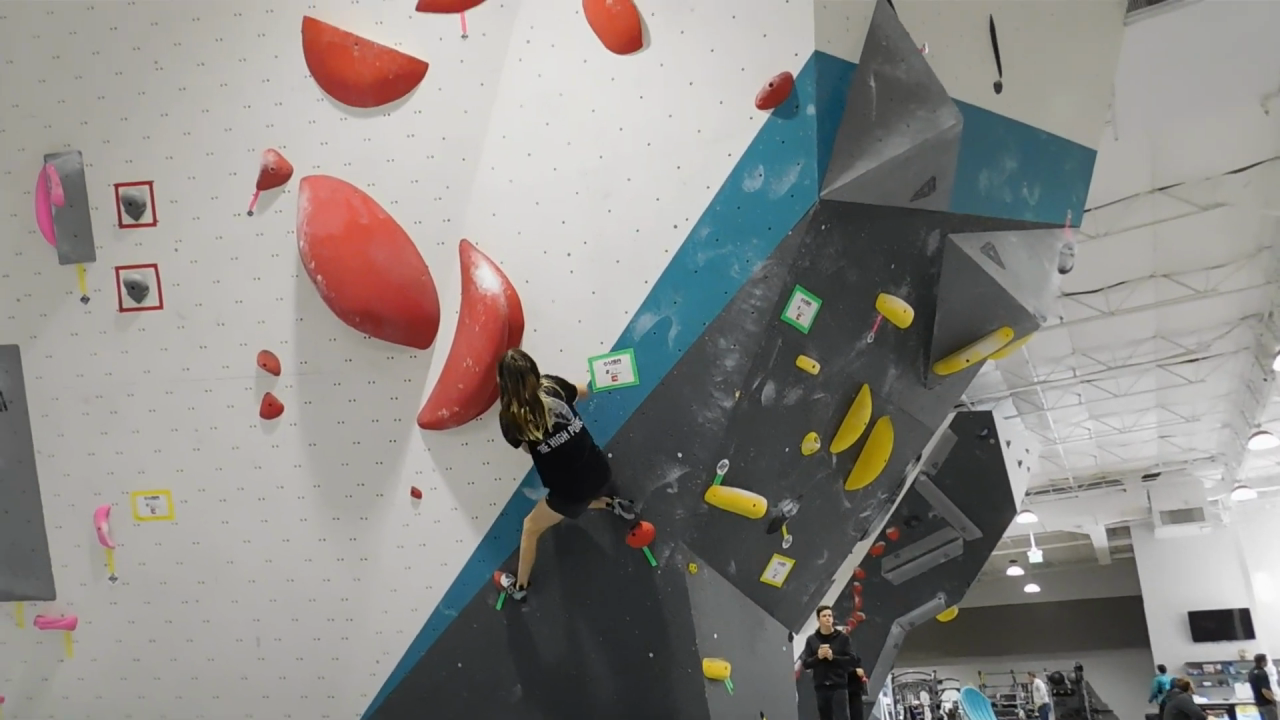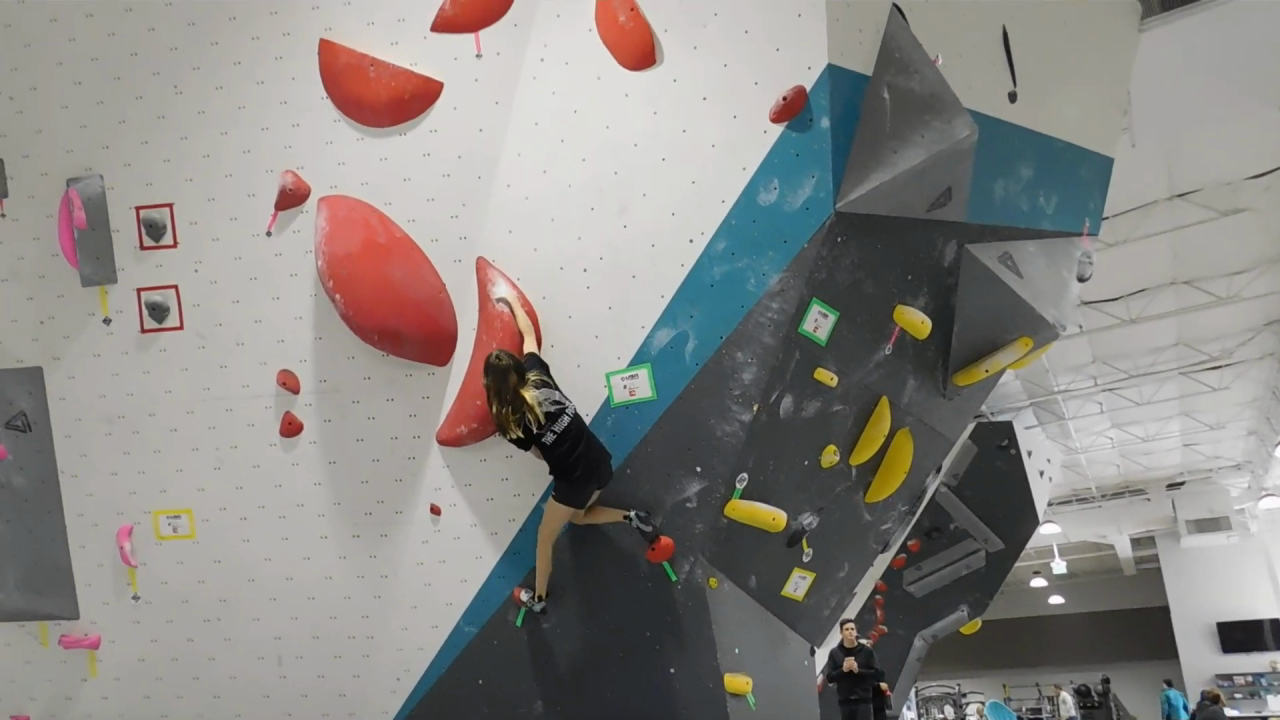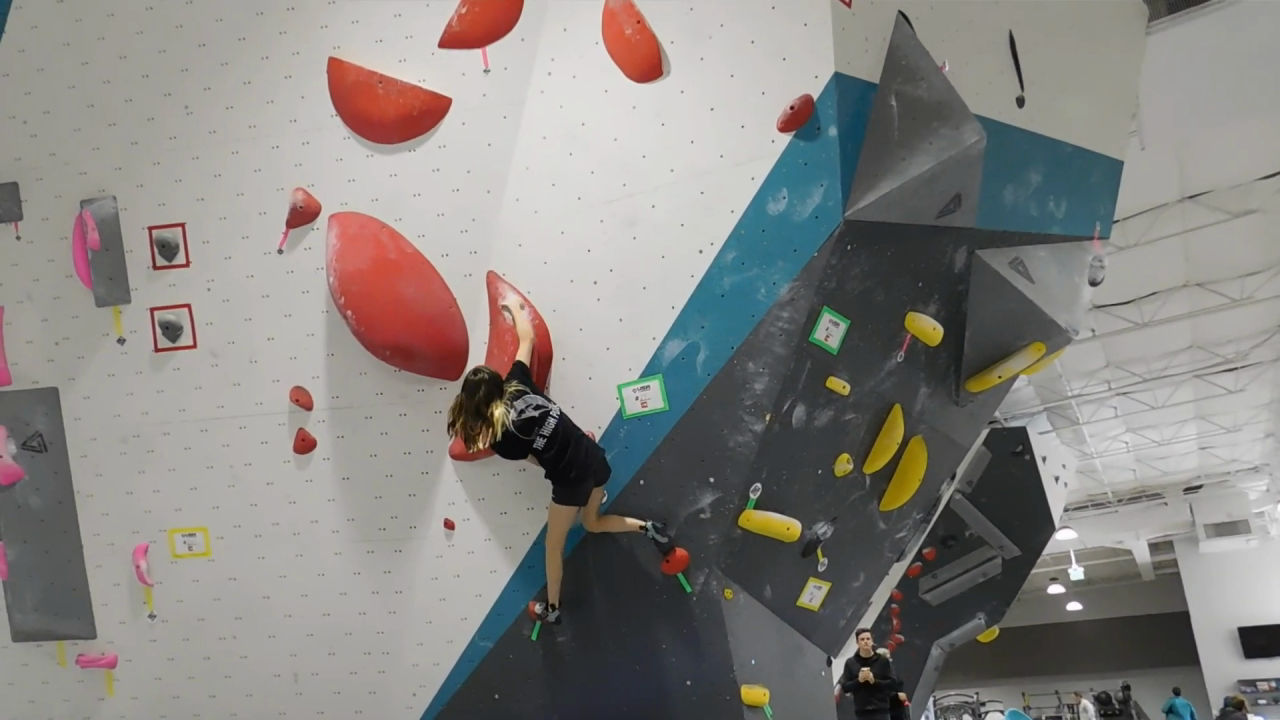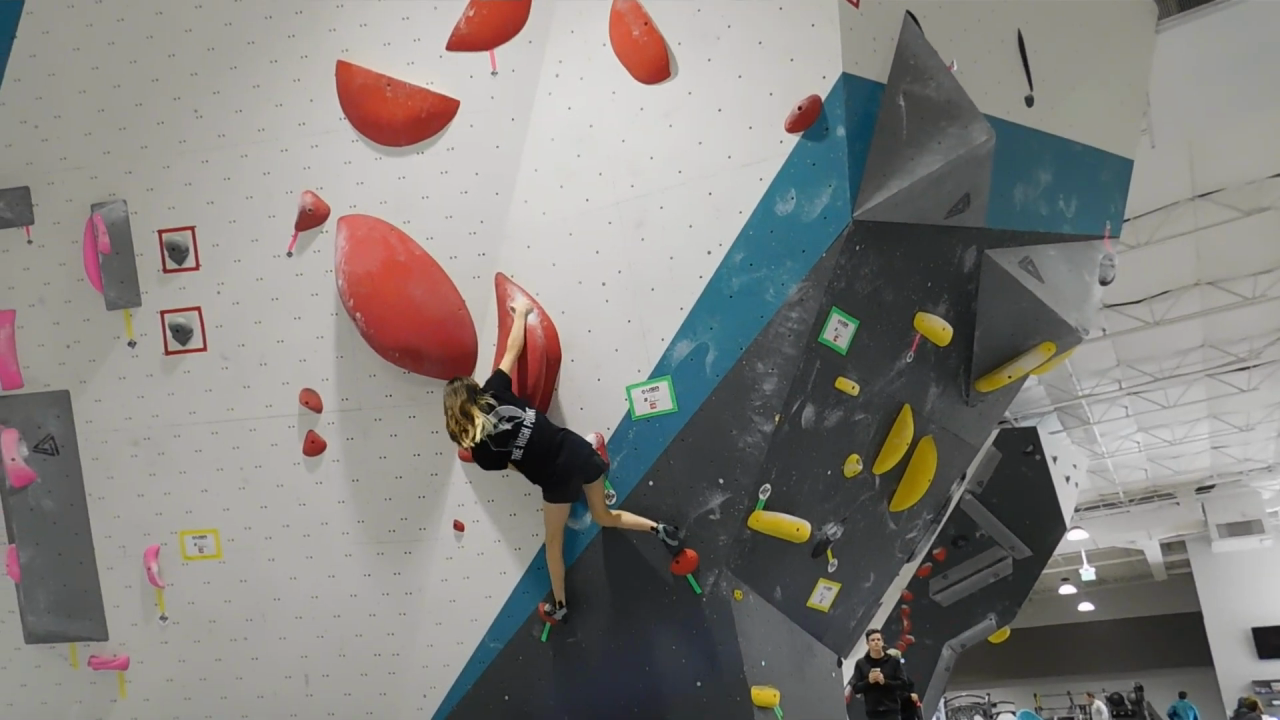
dt=0.5s
person 1, frame 1
left shoulder: (510, 418)
right shoulder: (554, 387)
right elbow: (582, 391)
left hip: (568, 491)
right hip: (599, 473)
left knee: (531, 528)
left ankle: (519, 588)
right ankle: (615, 505)
person 1, frame 2
left shoulder: (509, 419)
right shoulder: (538, 374)
left elbow: (538, 453)
right elbow: (529, 334)
right wrist: (513, 303)
left hip: (573, 479)
right hip: (600, 462)
left knee: (545, 538)
right knee: (579, 516)
left ankle: (538, 598)
right ankle: (632, 518)
person 1, frame 3
left shoulder: (496, 435)
right shoulder: (517, 385)
left elbow: (532, 458)
right elbow: (527, 339)
right wrist: (516, 309)
left hip: (570, 480)
right hip: (594, 458)
left knee: (554, 546)
right knee: (592, 523)
left ankle: (550, 608)
right ankle: (647, 527)
person 1, frame 4
left shoulder: (480, 448)
right shoulder: (495, 392)
left elbow: (516, 468)
right elbow: (513, 349)
right wrist: (521, 312)
left hip: (557, 479)
right hip: (579, 451)
left knee: (553, 542)
right knee: (603, 516)
left ankle: (558, 606)
right ankle: (659, 529)
